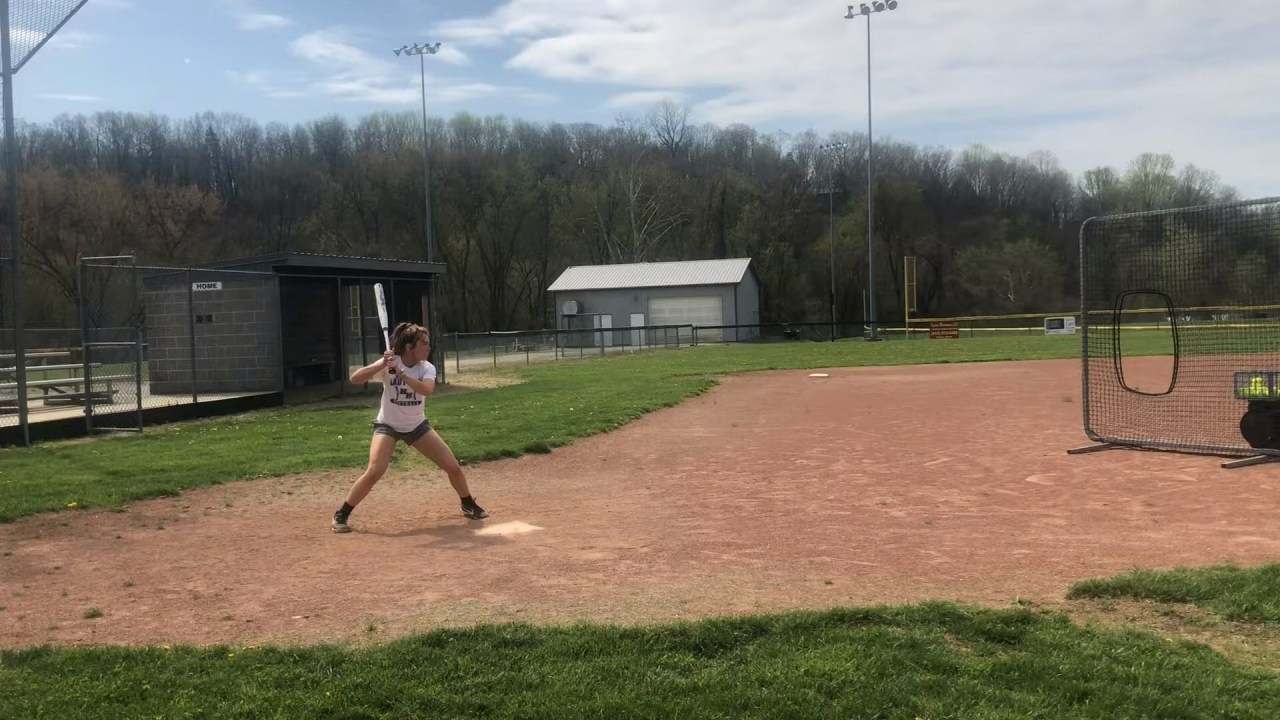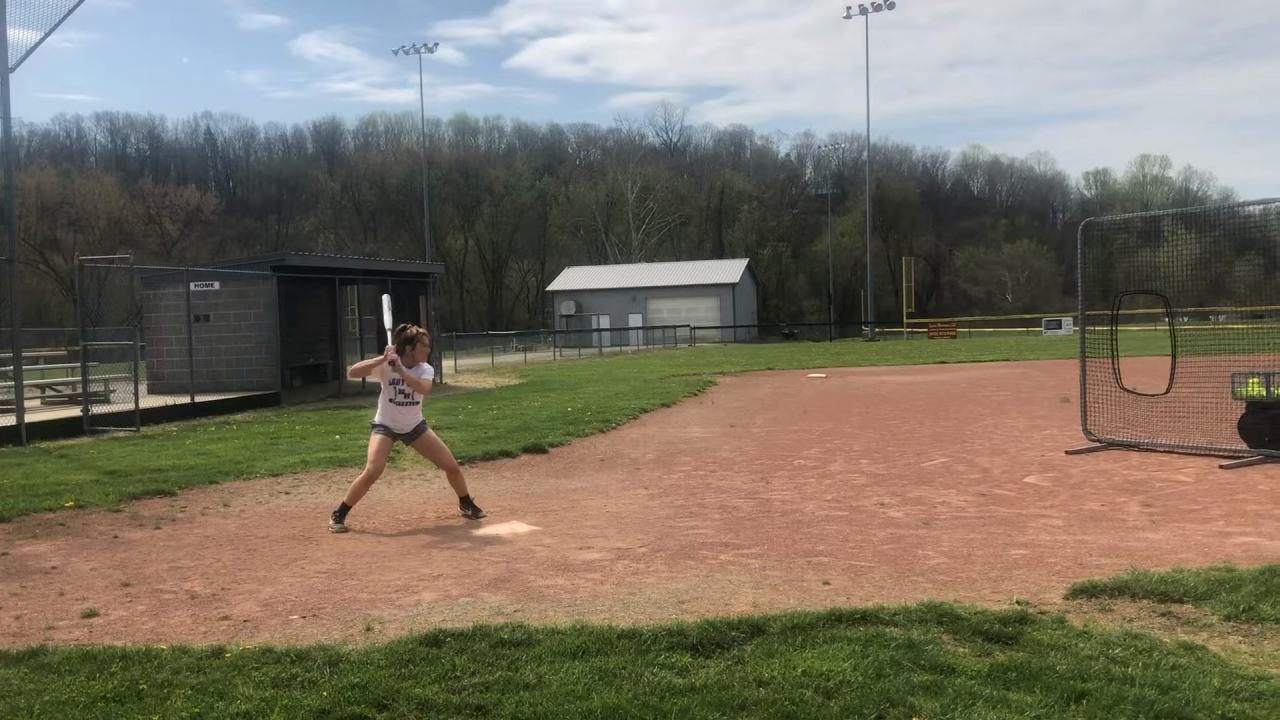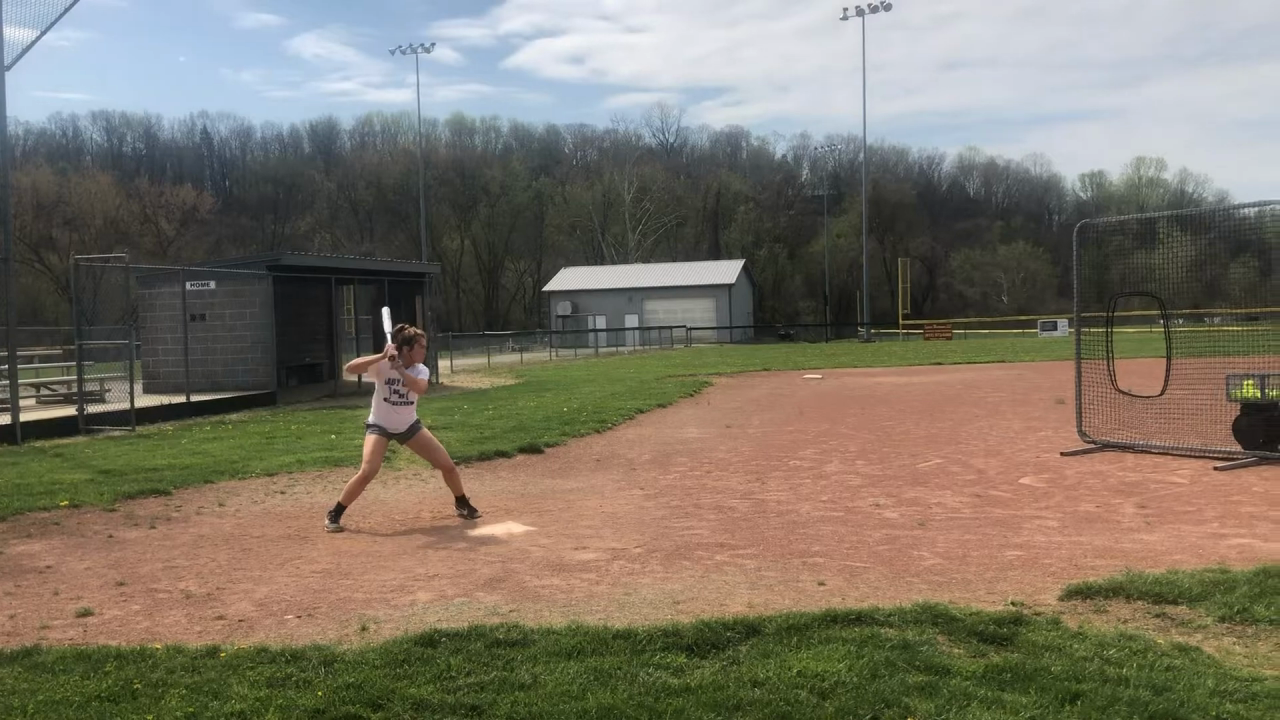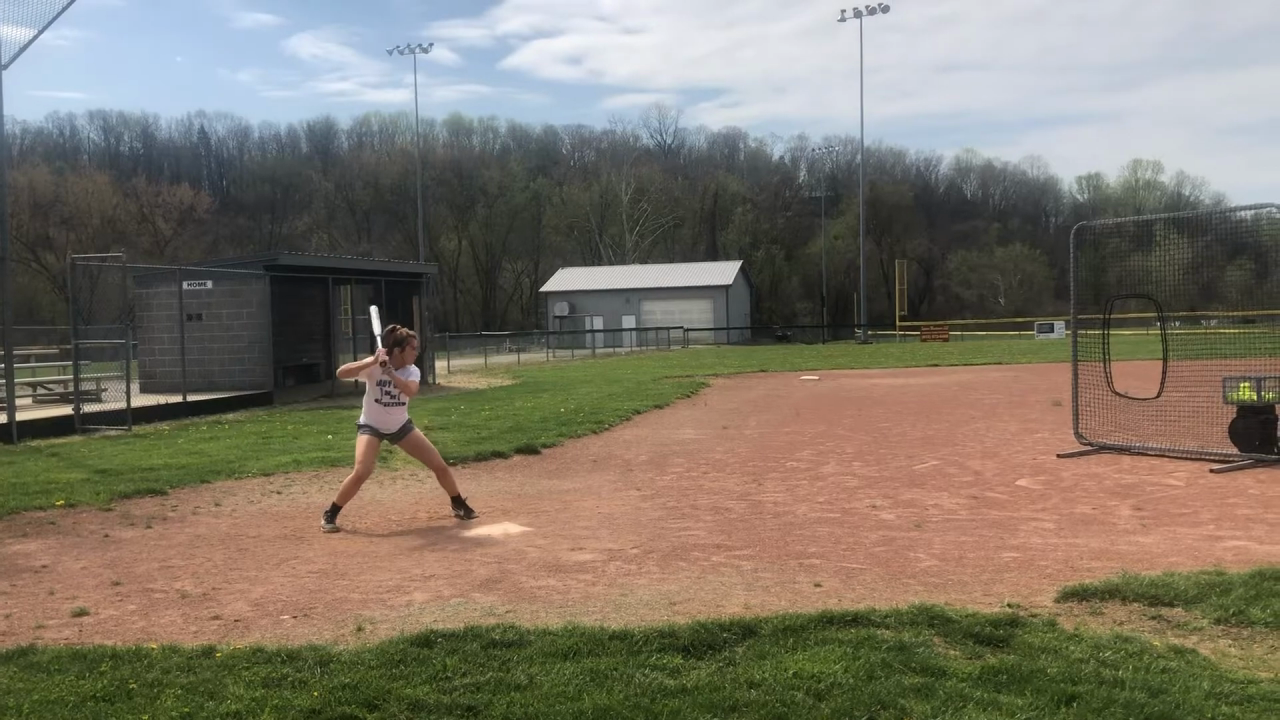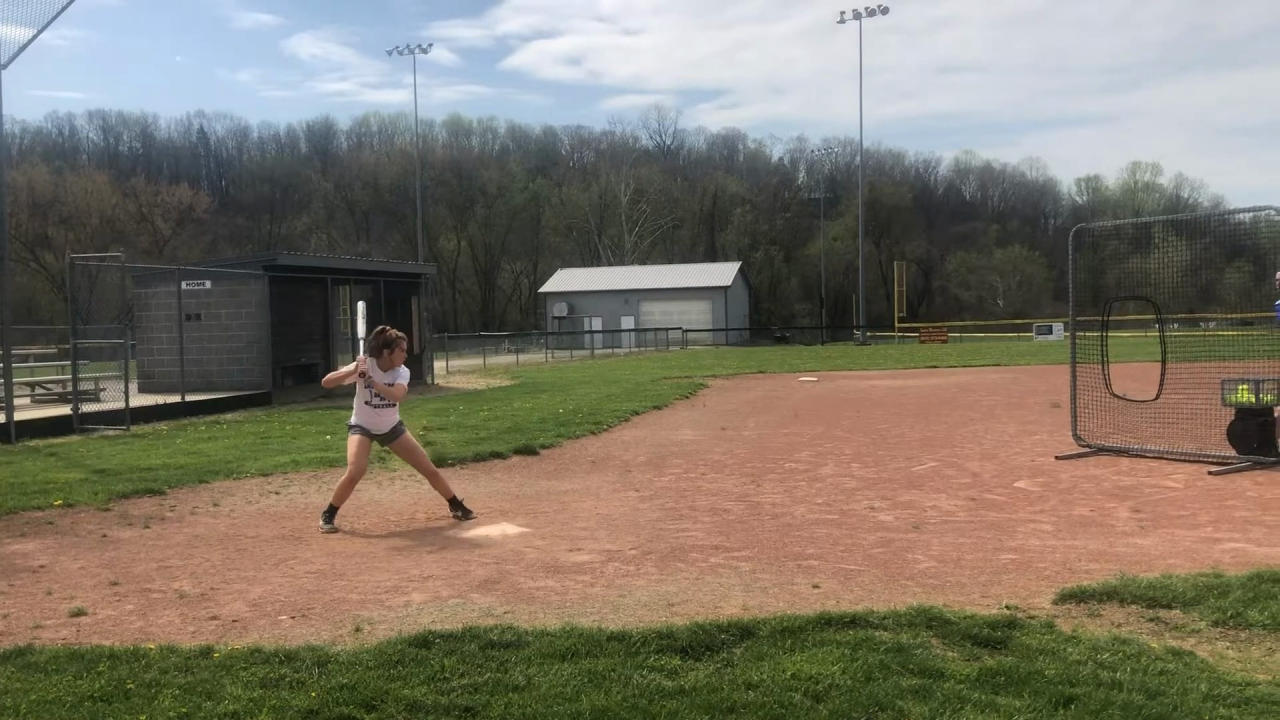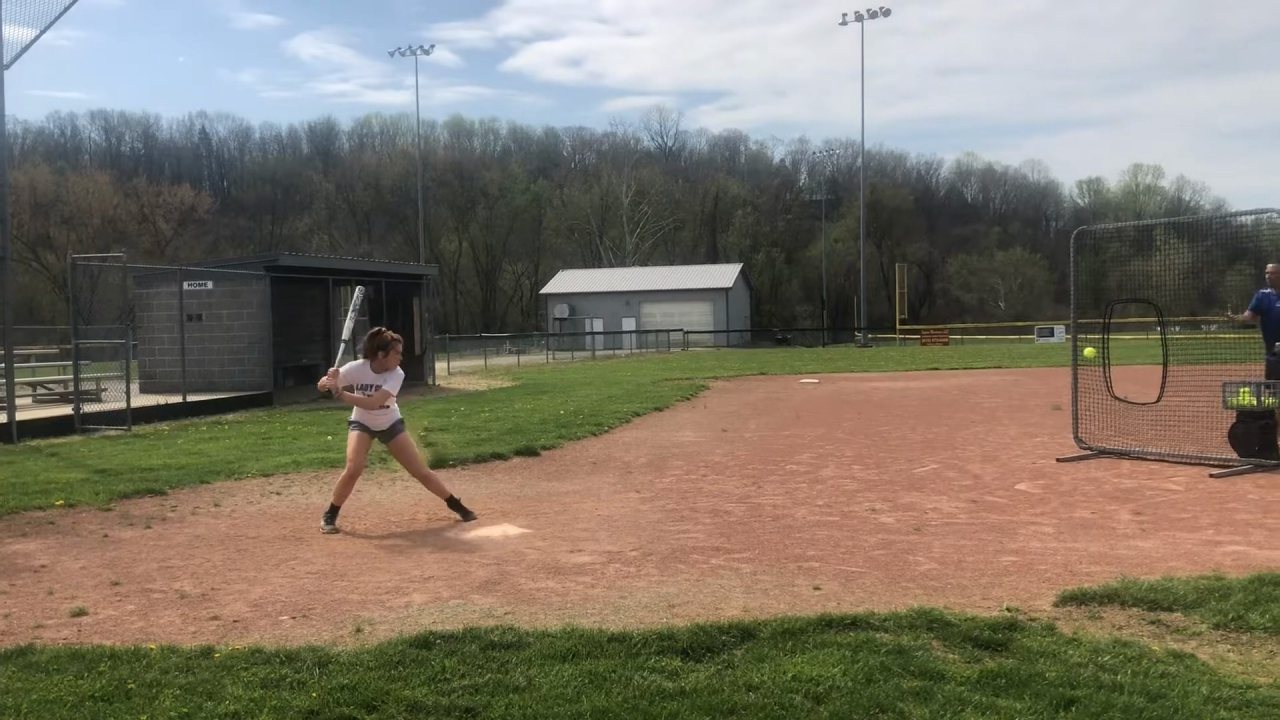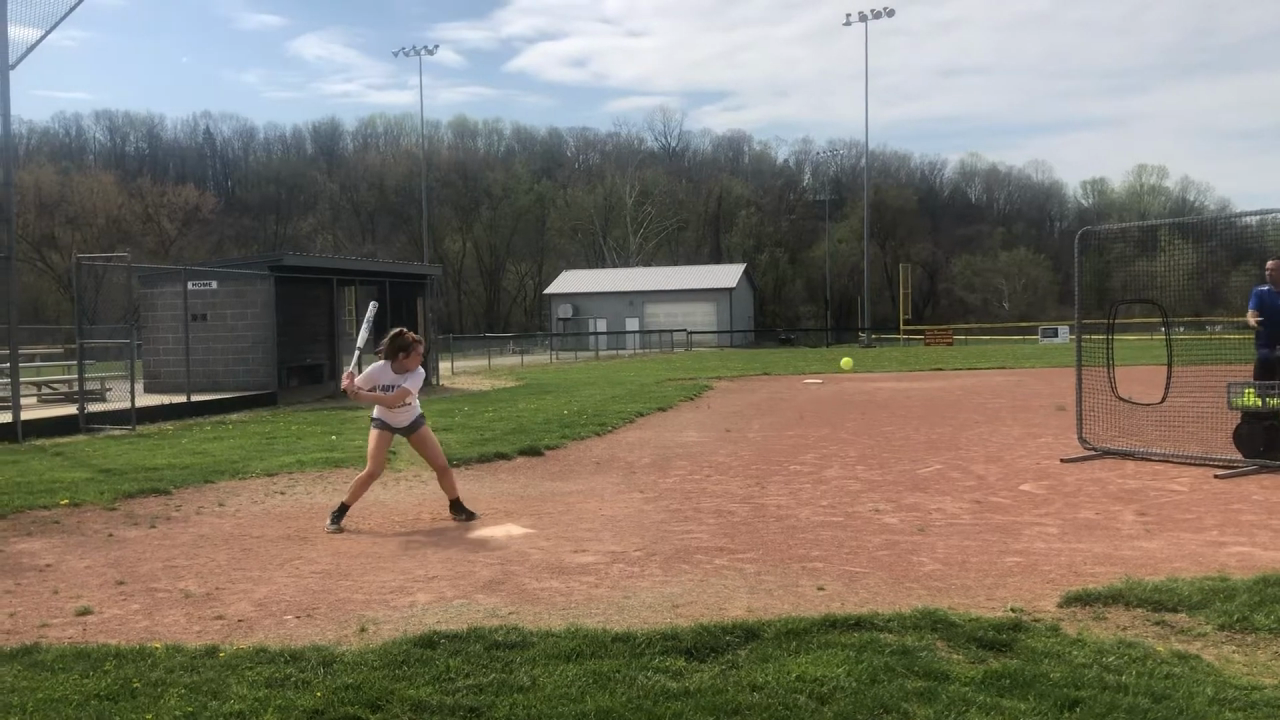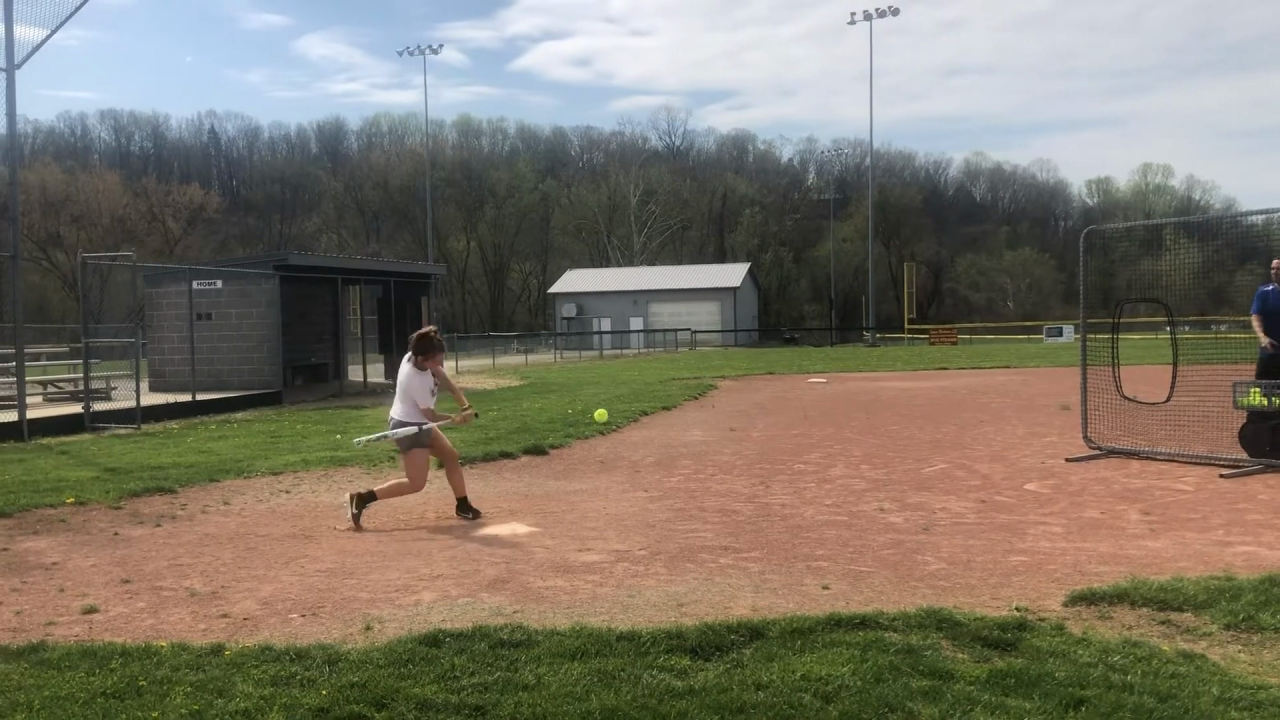
dt=0.2s
person 1, frame 1
left shoulder: (427, 368)
right shoulder: (389, 363)
left elbow: (427, 390)
right elbow: (355, 378)
left wrist: (401, 375)
right wrist: (383, 364)
left hip: (417, 425)
right hip: (388, 425)
left knee: (453, 466)
right knee: (374, 472)
left ankle: (468, 505)
right ankle: (342, 514)
person 1, frame 2
left shoulder: (426, 369)
right shoulder: (386, 365)
left elbow: (424, 389)
right elbow: (353, 372)
left wrist: (399, 370)
right wrist: (383, 359)
left hip: (415, 426)
right hip: (385, 425)
left knee: (451, 466)
right knee: (372, 472)
left ankle: (467, 504)
right ankle: (339, 514)
person 1, frame 3
left shoulder: (421, 370)
right shoulder: (382, 364)
left elbow: (420, 388)
right elbow: (349, 368)
left wrist: (398, 367)
right wrist: (382, 356)
left hip: (409, 425)
right hip: (379, 425)
left knee: (447, 465)
right knee: (368, 472)
left ankle: (462, 504)
right ankle: (335, 513)
person 1, frame 4
left shoulder: (412, 371)
right shoulder: (375, 365)
left elbow: (411, 391)
right elbow: (341, 373)
left wrist: (388, 371)
right wrist: (373, 362)
left hip: (401, 425)
right hip: (371, 425)
left knee: (439, 465)
right knee: (361, 472)
left ankle: (459, 504)
right ankle: (331, 513)
person 1, frame 5
left shoulder: (402, 372)
right shoulder: (363, 366)
left elbow: (396, 396)
right elbow: (326, 383)
left wrist: (369, 380)
right wrist: (350, 372)
left hip: (392, 427)
right hip: (362, 427)
left knee: (428, 469)
right knee: (355, 472)
left ankle: (456, 505)
right ankle: (329, 514)
person 1, frame 6
left shoulder: (396, 374)
right shoulder: (356, 368)
left elbow: (373, 402)
right elbow: (322, 386)
left wrist: (341, 393)
right wrist: (330, 381)
left hip: (391, 424)
right hip: (362, 424)
left knee: (421, 472)
right knee: (353, 470)
left ankle: (455, 505)
right ankle: (330, 514)
person 1, frame 7
left shoulder: (417, 372)
right shoulder: (378, 369)
left elbow: (393, 399)
right elbow: (353, 389)
left wrist: (358, 394)
right wrist: (348, 386)
left hip: (413, 420)
right hip: (384, 421)
left knee: (442, 465)
right knee: (373, 471)
left ankle: (457, 507)
right ankle: (339, 513)
person 1, frame 8
left shoulder: (412, 357)
right shoulder: (416, 381)
left elbow: (444, 379)
right elbow: (430, 414)
left wrist: (465, 403)
right wrist: (456, 418)
left hip: (419, 424)
right hip: (408, 427)
left knee: (452, 458)
right knee: (416, 483)
left ankle: (464, 507)
right ankle: (360, 500)
